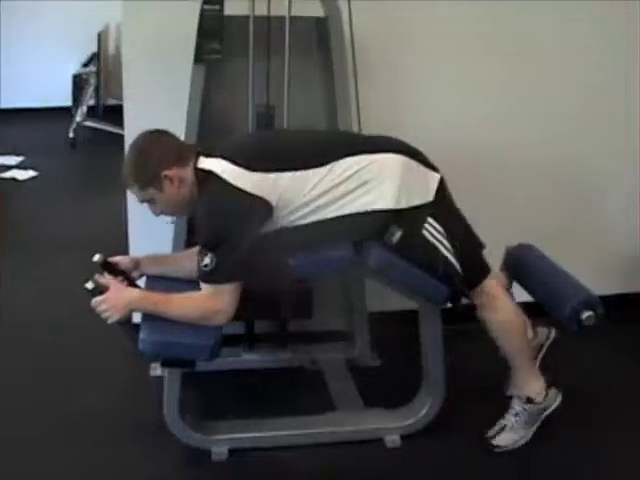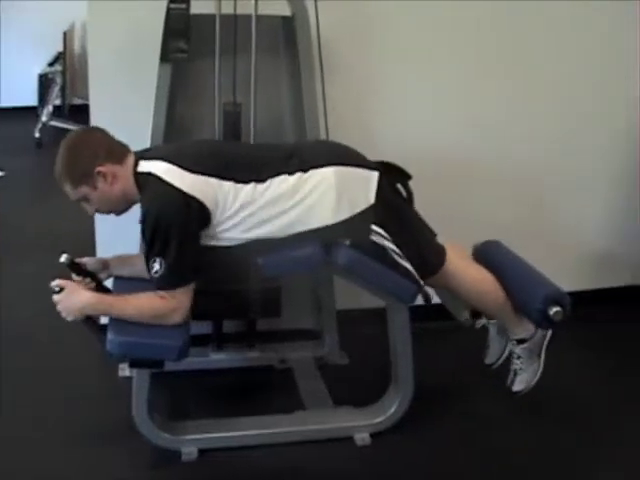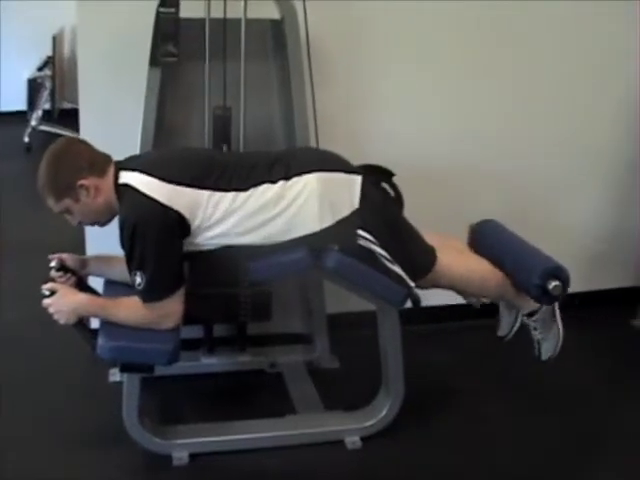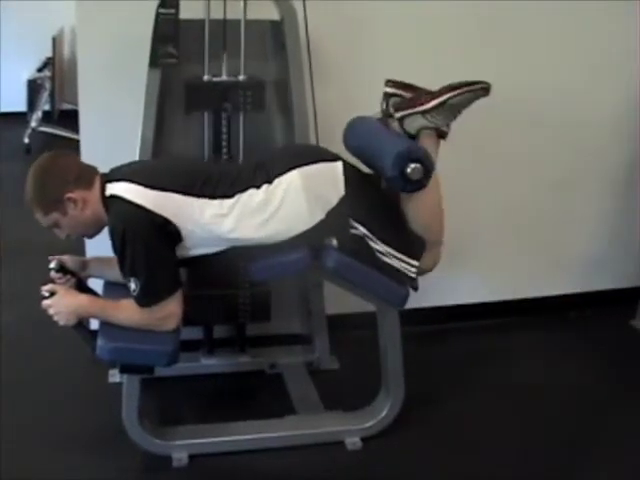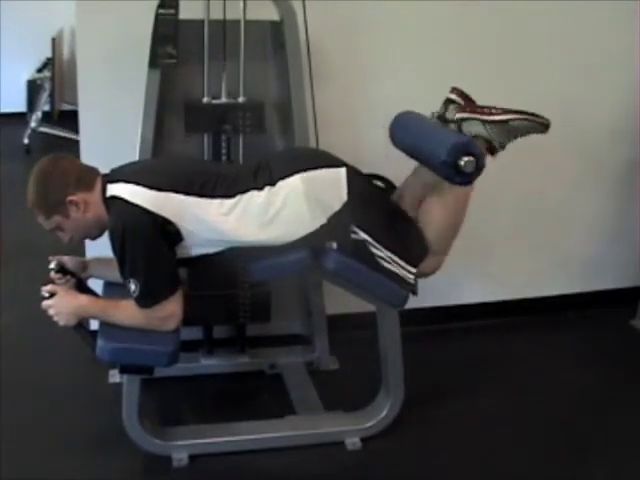
dt=1s
person 1, frame 1
left shoulder: (221, 196)
right shoulder: (214, 170)
left elbow: (217, 306)
right elbow: (211, 262)
left wrist: (136, 301)
right wrist: (143, 264)
left hip: (397, 183)
right hip: (380, 178)
left knee: (479, 284)
right knee: (463, 273)
left ankle: (533, 393)
right ankle: (527, 335)
person 1, frame 2
left shoulder: (164, 199)
right shoulder: (152, 167)
left elbow: (172, 306)
right elbow: (171, 262)
left wrist: (91, 303)
right wrist: (108, 266)
left hip: (343, 196)
right hip: (328, 179)
left knee: (436, 267)
right knee: (428, 257)
left ankle: (524, 331)
right ankle: (501, 317)
person 1, frame 3
left shoulder: (143, 210)
right shoulder: (132, 175)
left elbow: (164, 312)
right elbow: (152, 270)
left wrist: (84, 305)
right wrist: (88, 265)
left hip: (328, 205)
right hip: (317, 185)
left knee: (427, 269)
right knee: (415, 250)
left ankle: (531, 299)
right ankle: (503, 264)
person 1, frame 4
left shoulder: (128, 217)
right shoulder: (120, 185)
left elbow: (163, 314)
right elbow: (152, 269)
left wrist: (84, 306)
right wrist: (87, 267)
left hip: (320, 201)
right hip: (303, 177)
left knee: (423, 254)
right knee: (394, 231)
left ankle: (422, 126)
right ankle: (407, 123)
person 1, frame 5
left shoulder: (129, 216)
right shoulder: (122, 183)
left elbow: (164, 313)
right elbow: (150, 265)
left wrist: (85, 305)
right wrist: (88, 266)
left hip: (323, 204)
right hip: (308, 180)
left knee: (425, 256)
right knee: (402, 221)
left ankle: (475, 138)
right ankle: (455, 132)
